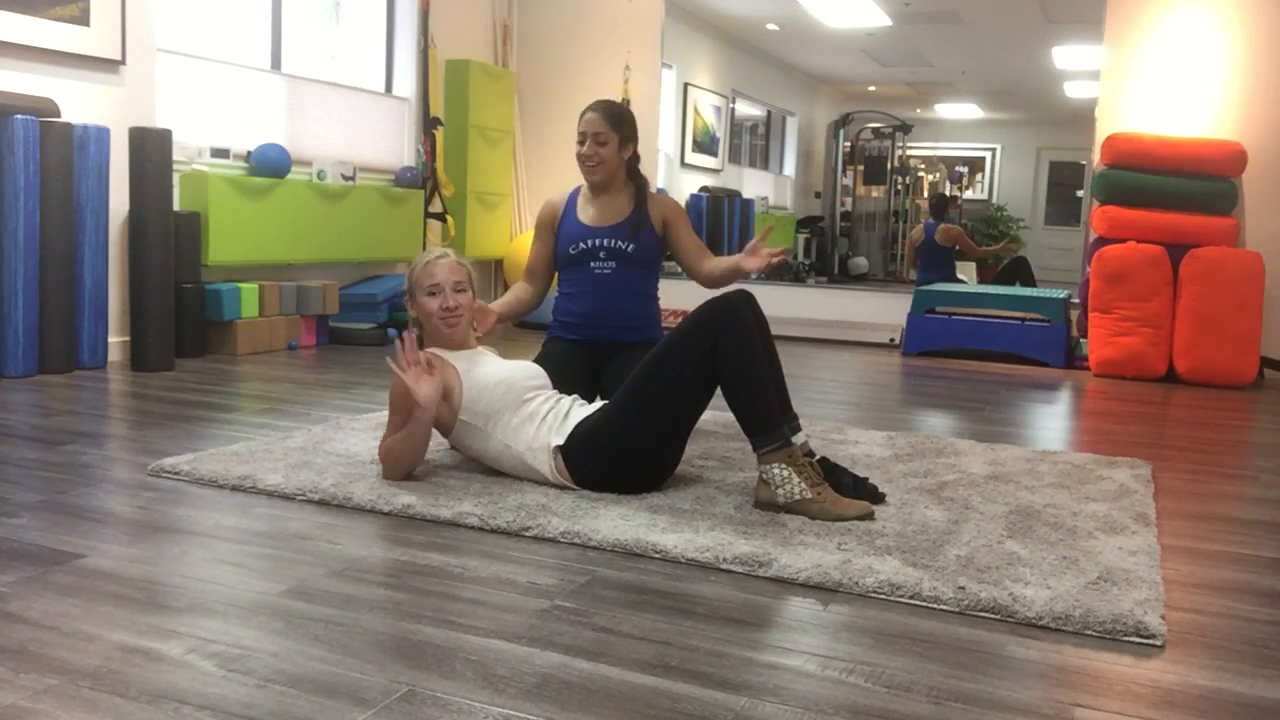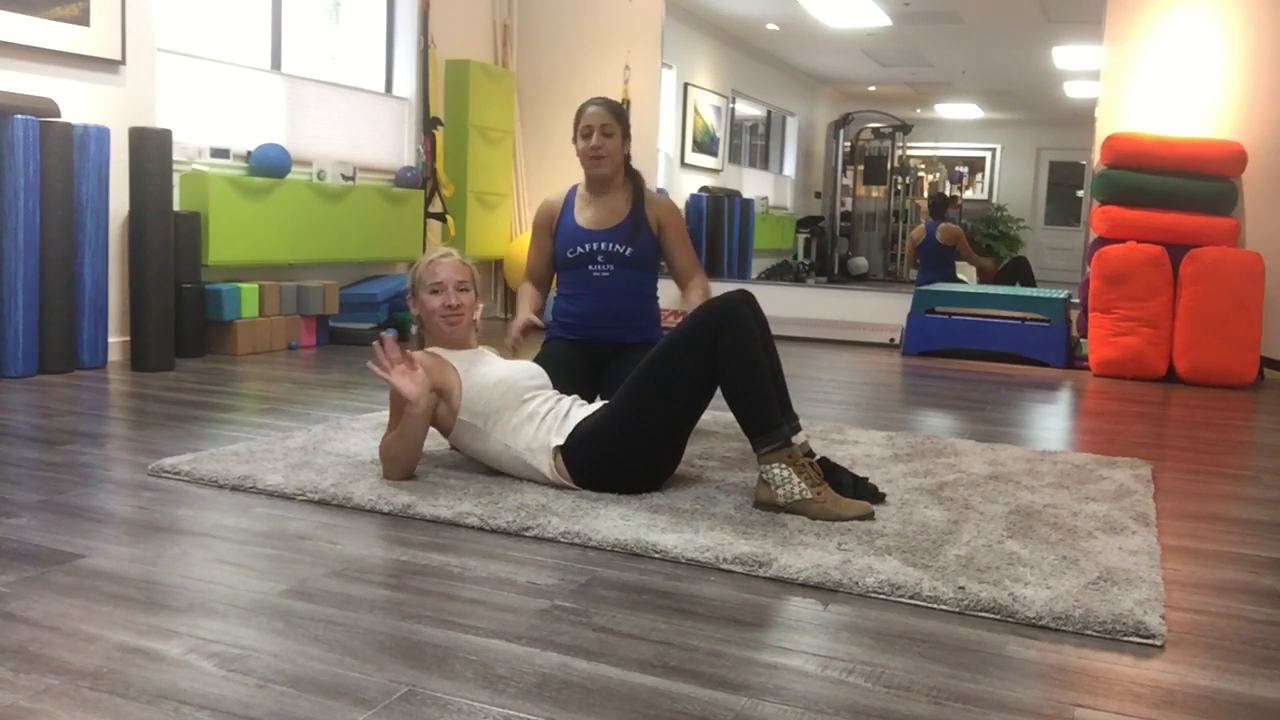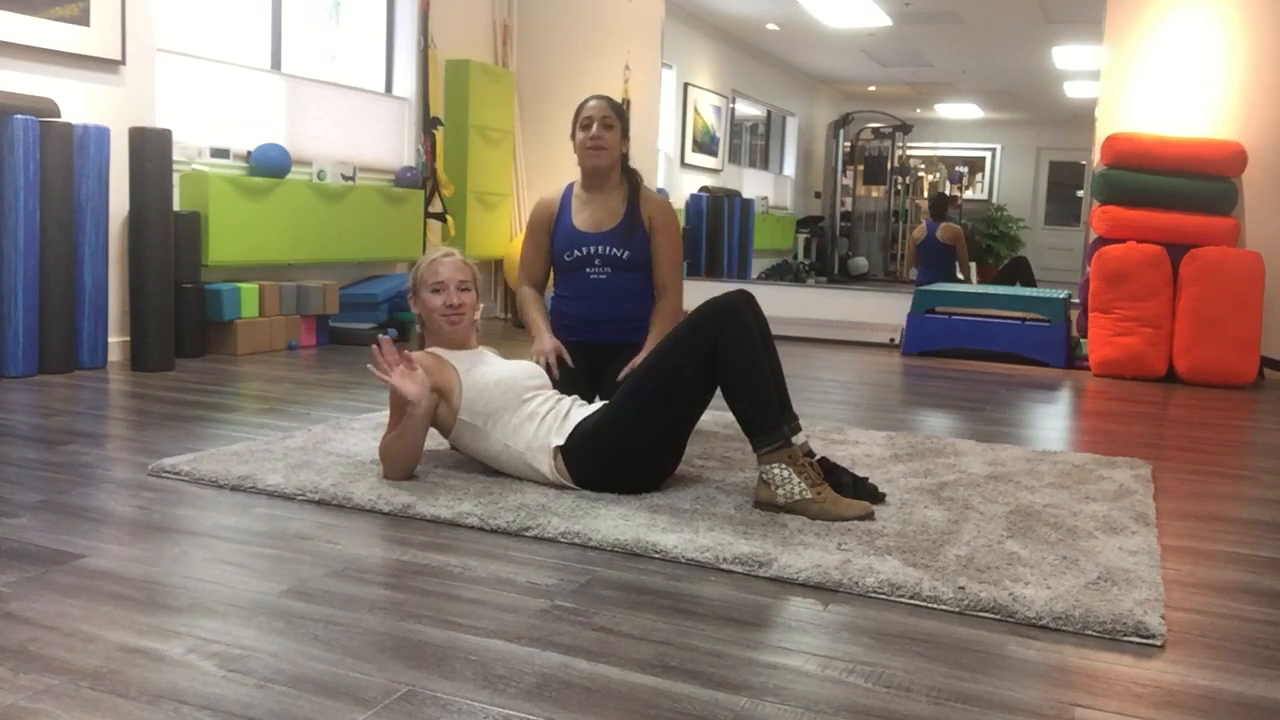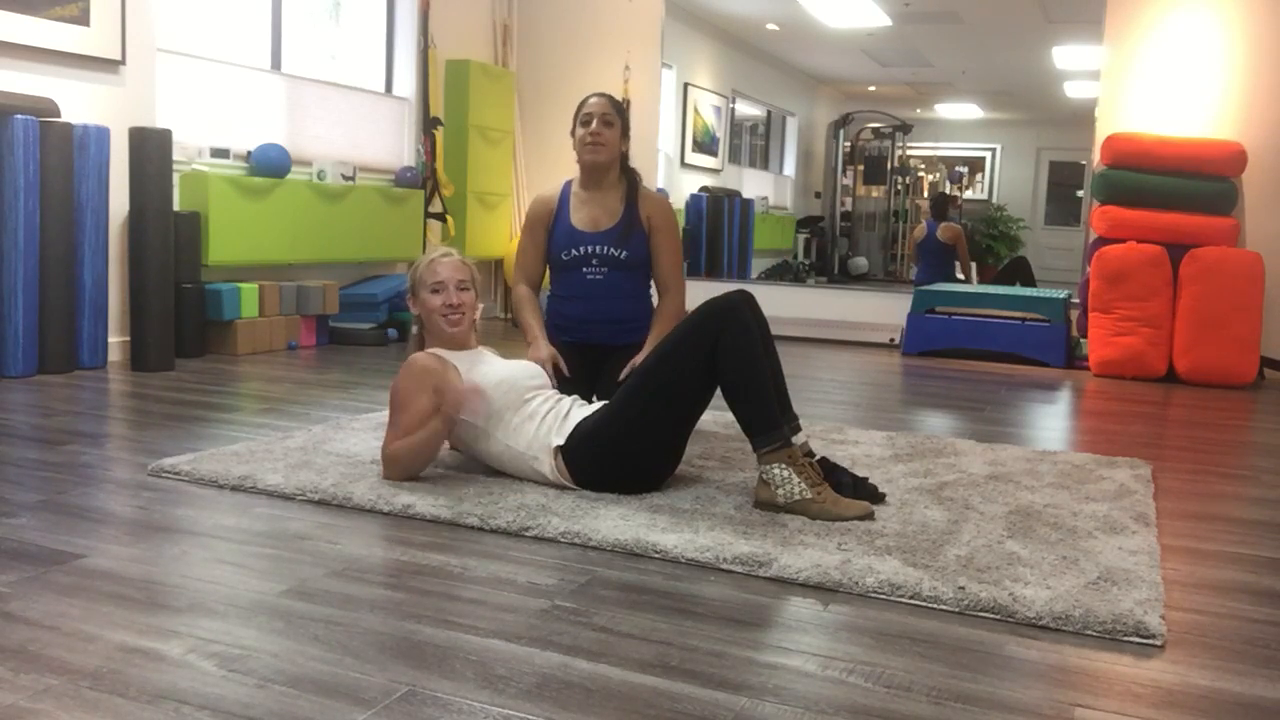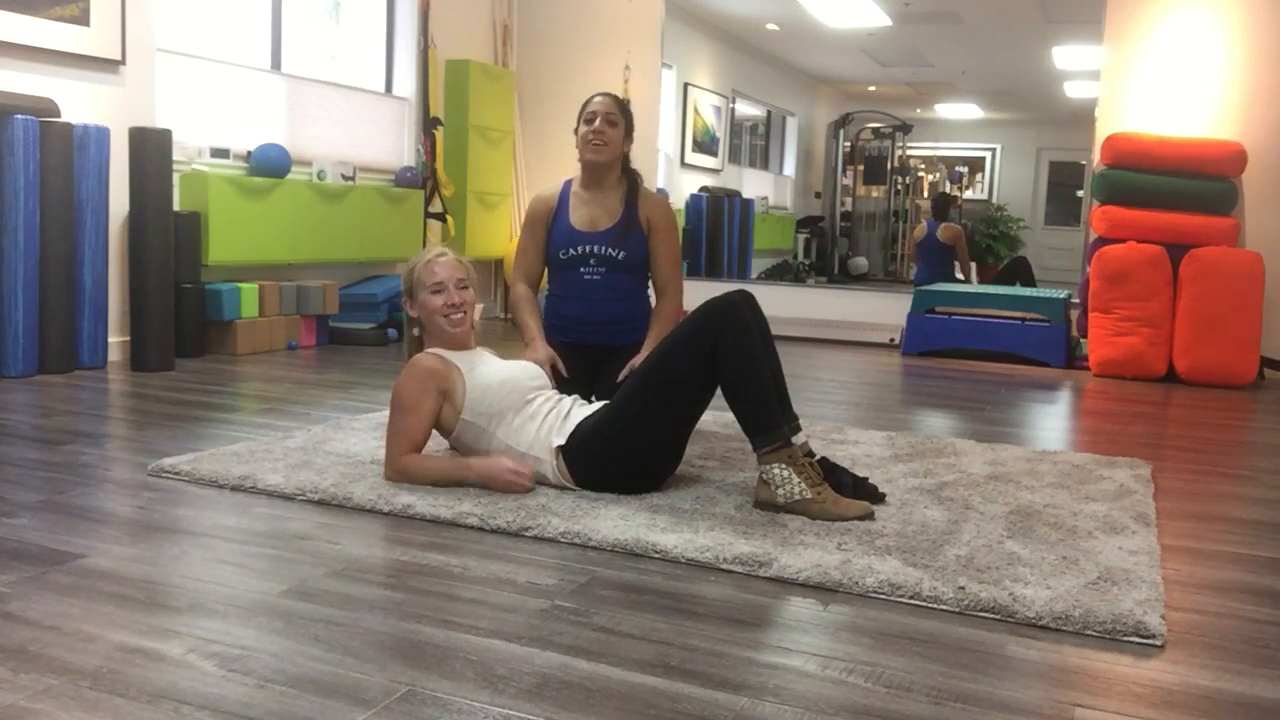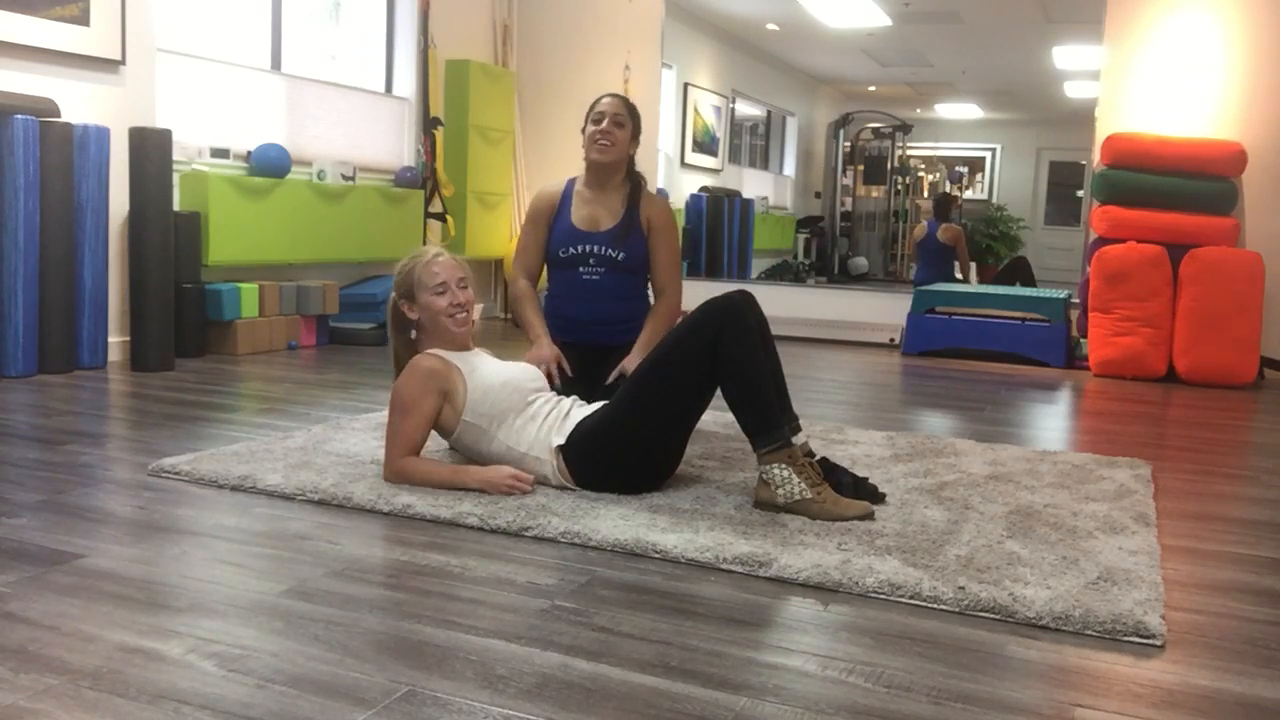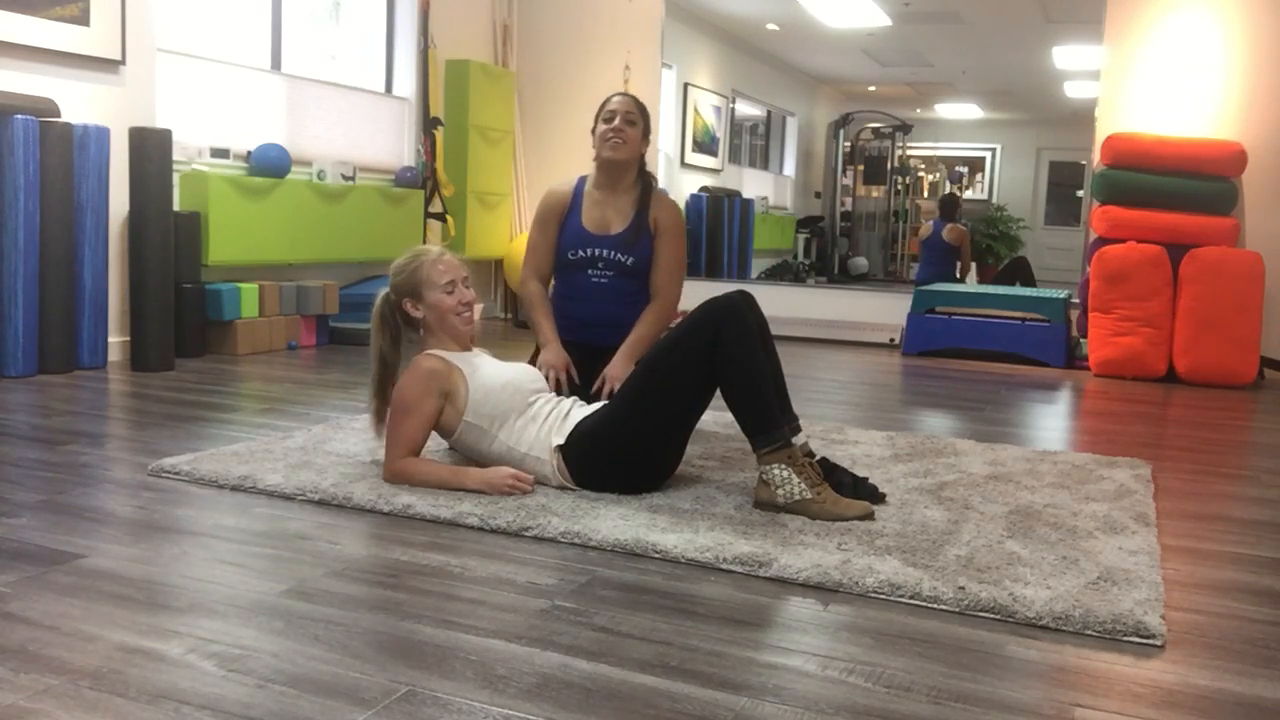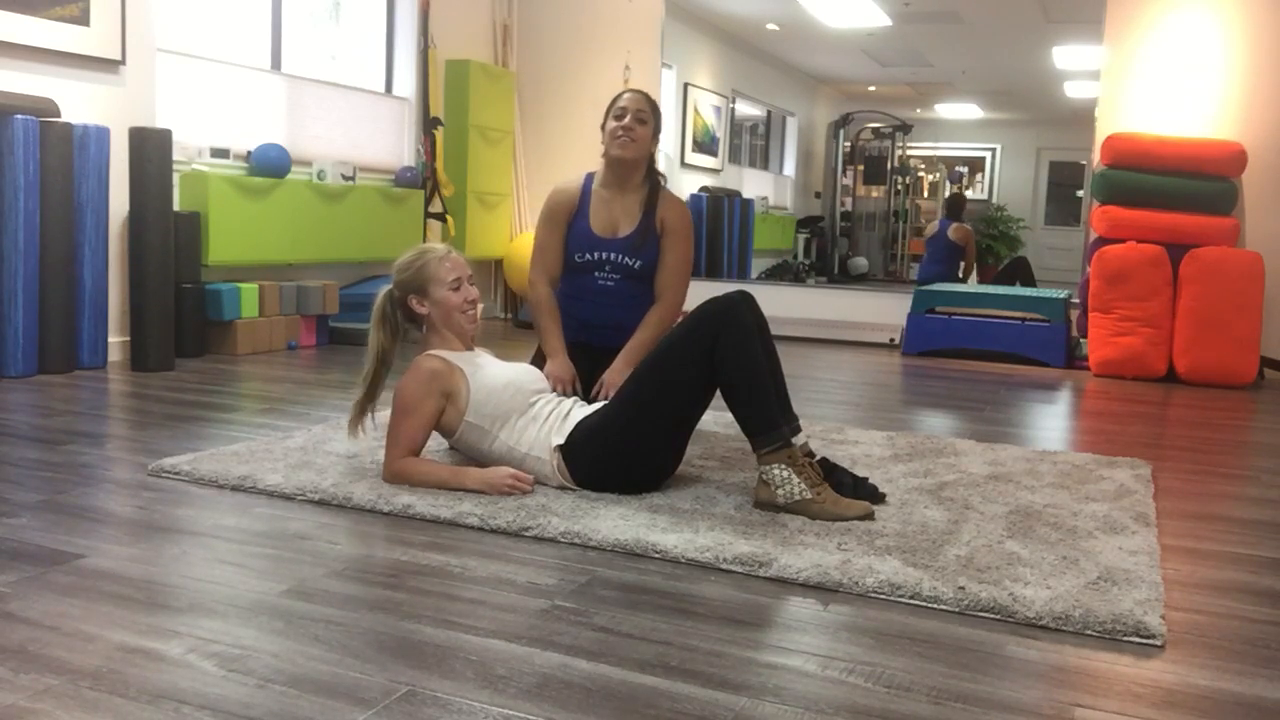
dt=0.2s
person 1, frame 1
left shoulder: (483, 355)
right shoulder: (427, 368)
right elbow: (393, 467)
right wrist: (424, 409)
left hip: (603, 440)
right hip: (591, 457)
left knee: (736, 307)
right knee: (723, 318)
left ankle: (792, 459)
right ankle: (782, 477)
person 1, frame 2
left shoulder: (484, 356)
right shoulder: (427, 368)
right elbow: (395, 467)
right wrist: (413, 404)
left hip: (602, 439)
right hip: (591, 456)
left knee: (736, 308)
right knee: (724, 318)
left ankle: (793, 460)
right ankle: (784, 477)
person 1, frame 3
left shoulder: (484, 357)
right shoulder: (426, 368)
right elbow: (394, 466)
right wrist: (412, 404)
left hip: (603, 440)
right hip: (592, 457)
left knee: (737, 308)
right knee: (724, 319)
left ankle: (794, 460)
right ankle: (784, 476)
person 1, frame 4
left shoulder: (483, 356)
right shoulder: (425, 370)
right elbow: (394, 464)
right wrist: (446, 421)
left hip: (603, 440)
right hip: (591, 457)
left knee: (737, 307)
right knee: (724, 318)
left ankle: (794, 459)
right ankle: (784, 477)
person 1, frame 5
left shoulder: (481, 355)
right shoulder: (426, 371)
right elbow: (398, 464)
right wrist: (478, 467)
left hip: (602, 439)
right hip: (592, 457)
left knee: (736, 307)
right knee: (724, 319)
left ankle: (793, 460)
right ankle: (784, 477)
person 1, frame 6
left shoulder: (477, 357)
right shoulder: (427, 372)
right elbow: (397, 465)
right wrist: (478, 475)
left hip: (603, 440)
right hip: (592, 458)
left knee: (736, 307)
right knee: (725, 317)
left ankle: (792, 461)
right ankle: (783, 478)
person 1, frame 7
left shoulder: (474, 359)
right shoulder: (427, 373)
right elbow: (397, 465)
right wrist: (477, 477)
left hip: (601, 438)
right hip: (592, 457)
left knee: (736, 309)
right knee: (723, 318)
left ankle: (792, 462)
right ankle: (783, 476)
person 1, frame 8
left shoulder: (475, 359)
right shoulder: (430, 373)
right elbow: (396, 466)
right wrist: (477, 477)
left hip: (601, 439)
right hip: (592, 458)
left knee: (734, 308)
right knee: (722, 319)
left ankle: (792, 460)
right ankle: (782, 477)
person 2, frame 1
left shoulder: (659, 209)
right shoulder: (557, 210)
left elbow: (704, 266)
right elbow: (531, 281)
left wrist: (740, 262)
right wrist: (496, 309)
left hip: (636, 346)
right hip: (569, 341)
person 2, frame 2
left shoulder: (657, 209)
right shoulder: (553, 210)
left elbow: (692, 277)
right elbow: (533, 281)
left wrist: (693, 313)
right wrist: (525, 312)
left hip: (635, 346)
right hip: (569, 344)
person 2, frame 3
left shoulder: (654, 209)
right shoulder: (549, 209)
left elbow: (669, 293)
right elbow: (529, 286)
left wrist: (650, 351)
right wrist: (542, 335)
left hip: (630, 348)
right hip: (568, 346)
person 2, frame 4
left shoulder: (652, 208)
right shoulder: (546, 206)
left elbow: (672, 293)
right elbow: (524, 285)
left wrist: (651, 352)
right wrist: (538, 341)
left hip: (629, 349)
right hip: (564, 346)
person 2, frame 5
left shoulder: (652, 209)
right shoulder: (547, 205)
left elbow: (670, 294)
right elbow: (522, 285)
left wrist: (649, 353)
right wrist: (536, 342)
left hip: (626, 350)
right hip: (562, 347)
person 2, frame 6
left shoulder: (654, 211)
right shoulder: (549, 201)
left elbow: (667, 295)
right elbow: (521, 279)
left wrist: (640, 354)
right wrist: (540, 340)
left hip: (624, 350)
right hip: (561, 347)
person 2, frame 7
left shoulder: (663, 212)
right shoulder: (559, 200)
left elbow: (664, 298)
right elbow: (532, 279)
left wrist: (625, 358)
right wrist: (550, 345)
left hip: (630, 351)
right hip: (566, 346)
person 2, frame 8
left shoulder: (671, 212)
right shoulder: (565, 199)
left elbow: (668, 301)
right elbow: (540, 283)
left wrist: (624, 365)
right wrist: (555, 356)
left hip: (633, 352)
right hip: (567, 346)
